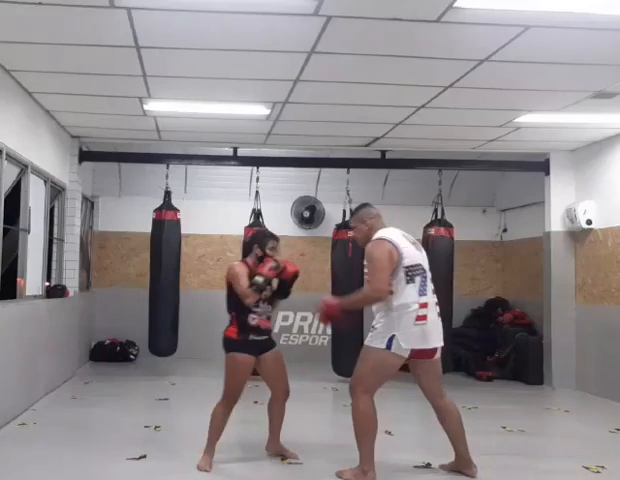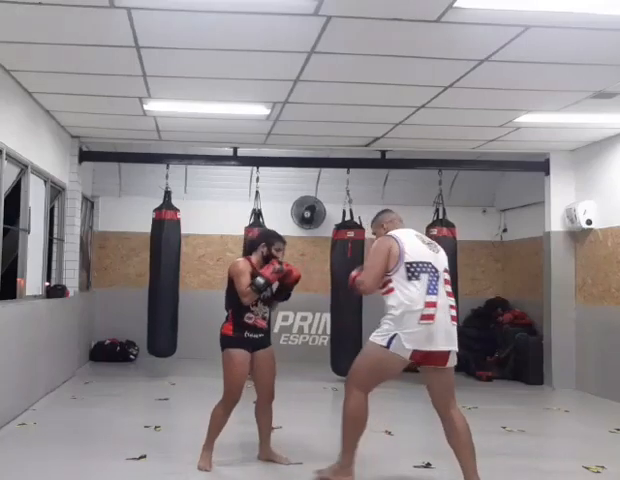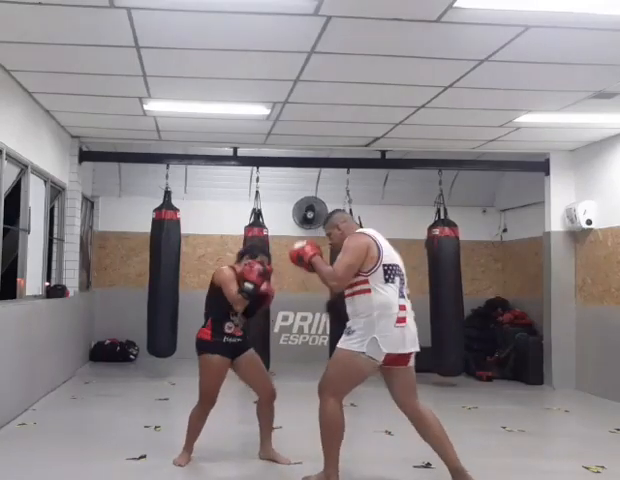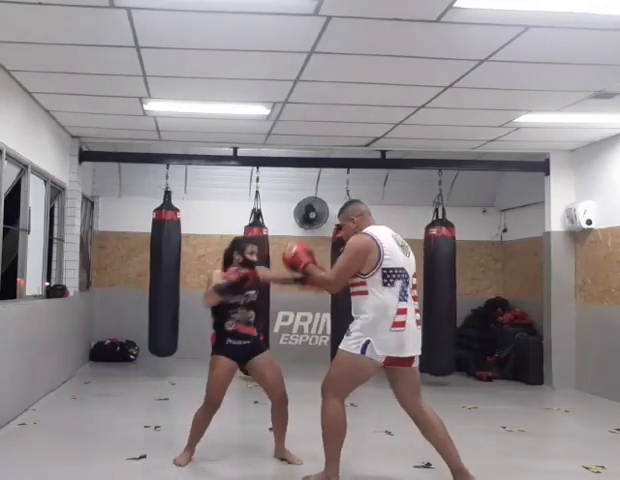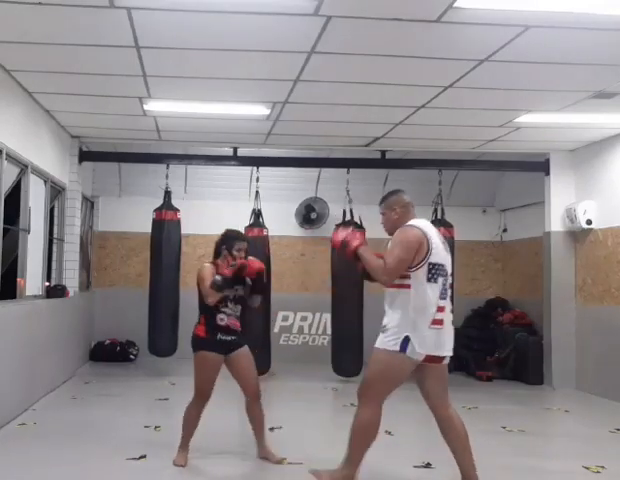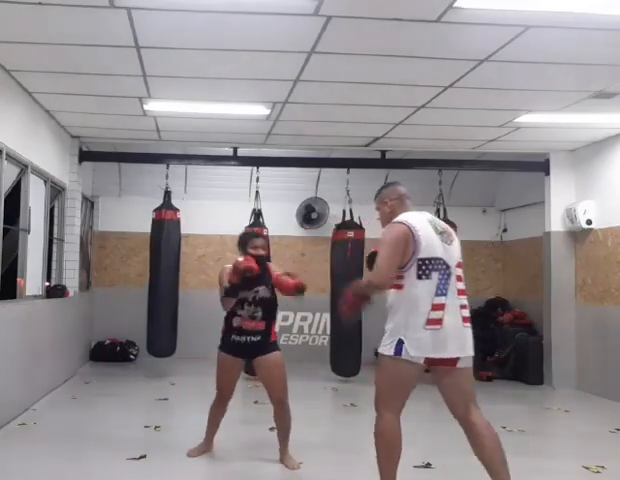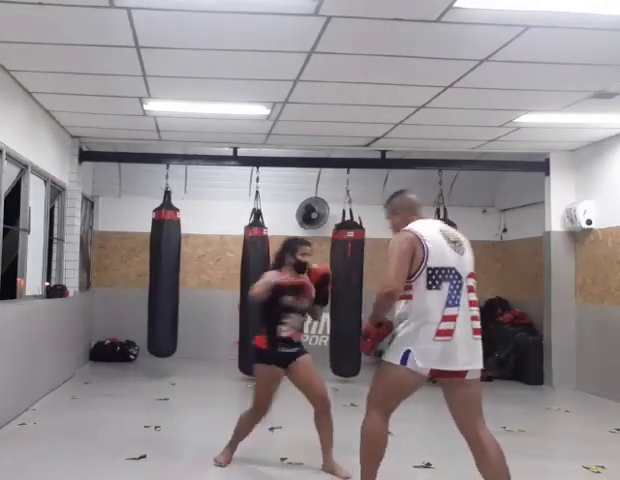
dt=0.7s
person 1, frame 1
left shoulder: (379, 245)
right shoulder: (406, 240)
left elbow: (378, 291)
left wrist: (340, 304)
left hip: (397, 329)
right hip: (428, 326)
left knee: (360, 390)
right knee: (436, 396)
person 1, frame 2
left shoulder: (387, 242)
right shoulder: (435, 247)
left elbow: (366, 286)
left wrist: (356, 278)
left hip: (405, 328)
right hip: (443, 330)
left knee: (356, 387)
right knee: (448, 407)
person 1, frame 3
left shoulder: (358, 240)
right shoulder: (381, 244)
left elbow: (335, 281)
left wrist: (312, 257)
left hip: (374, 331)
right hip: (402, 333)
left knee: (329, 393)
right knee: (411, 406)
person 1, frame 4
left shoulder: (361, 241)
right shoulder: (397, 241)
left elbow: (332, 284)
left wrist: (304, 263)
right wrist: (350, 262)
left hip: (374, 333)
right hip: (405, 334)
left knee: (331, 393)
right knee: (415, 405)
person 1, frame 5
left shoulder: (410, 232)
right shoulder: (433, 235)
left elbow: (385, 272)
left wrist: (357, 245)
left hip: (409, 331)
right hip: (436, 333)
left knee: (369, 398)
right knee: (441, 406)
person 1, frame 6
left shoulder: (398, 228)
right shoulder: (445, 229)
left elbow: (382, 278)
left wrist: (357, 290)
left hip: (412, 334)
right hip: (454, 333)
left knee: (387, 410)
right knee: (469, 415)
person 1, frame 7
left shoulder: (405, 238)
right shoulder: (458, 239)
left elbow: (391, 291)
left wrist: (375, 320)
left hip: (418, 343)
right hip: (462, 346)
left knee: (377, 410)
right knee: (475, 430)
person 2, frame 1
left shoulder: (264, 271)
right shoulder: (238, 269)
left elbow: (271, 304)
right elbow: (248, 298)
left wrist: (284, 285)
right wrist: (264, 277)
left hip: (264, 340)
right hip: (240, 340)
left knee: (281, 392)
right knee: (230, 398)
left ankle: (274, 443)
right ankle: (208, 452)
person 2, frame 2
left shoulder: (267, 270)
right shoulder: (241, 265)
right elbow: (246, 298)
left wrist: (284, 288)
right wrist: (266, 278)
left hip: (261, 338)
right hip: (236, 337)
left knee: (267, 396)
right knee: (231, 397)
left ankle: (265, 449)
right ankle: (207, 450)
person 2, frame 3
left shoulder: (249, 280)
right shoulder: (225, 272)
left elbow: (246, 312)
right elbow: (237, 304)
left wrist: (262, 300)
right wrist: (252, 282)
left hip: (239, 342)
right hip: (214, 342)
left knee: (268, 393)
right knee: (206, 401)
left ankle: (266, 448)
right ankle: (187, 450)
person 2, frame 4
left shoulder: (256, 274)
right shoulder: (220, 276)
left elbow: (281, 278)
right elbow: (209, 301)
left wrist: (301, 277)
right wrist: (230, 282)
left hip: (254, 345)
right hip: (225, 346)
left knee: (280, 398)
right knee: (211, 403)
left ankle: (280, 449)
right ankle: (189, 449)
person 2, frame 5
left shoulder: (240, 271)
right shoulder: (208, 269)
left elbow: (254, 303)
right elbow: (209, 297)
left wrist: (258, 280)
right wrist: (226, 274)
left hip: (235, 338)
right hip: (208, 338)
left knee: (254, 393)
right knee: (201, 397)
left ankle: (262, 447)
right ankle: (183, 448)
person 2, frame 6
left shoulder: (270, 269)
right shoulder: (229, 270)
left elbow: (289, 286)
right elbow: (226, 305)
left wrist: (295, 285)
right wrist: (236, 279)
left hip: (265, 342)
right hip: (233, 341)
left knee: (280, 400)
right knee: (222, 397)
left ankle: (285, 452)
right ankle: (207, 442)
person 2, frame 7
left shoulder: (305, 280)
right shoulder: (273, 276)
left elbow: (316, 314)
right elbow: (255, 294)
left wrist: (322, 288)
right wrist: (282, 282)
left hip: (296, 350)
right hip: (270, 350)
left knee: (322, 401)
right knee: (259, 409)
left ankle: (329, 460)
right ankle: (230, 448)
